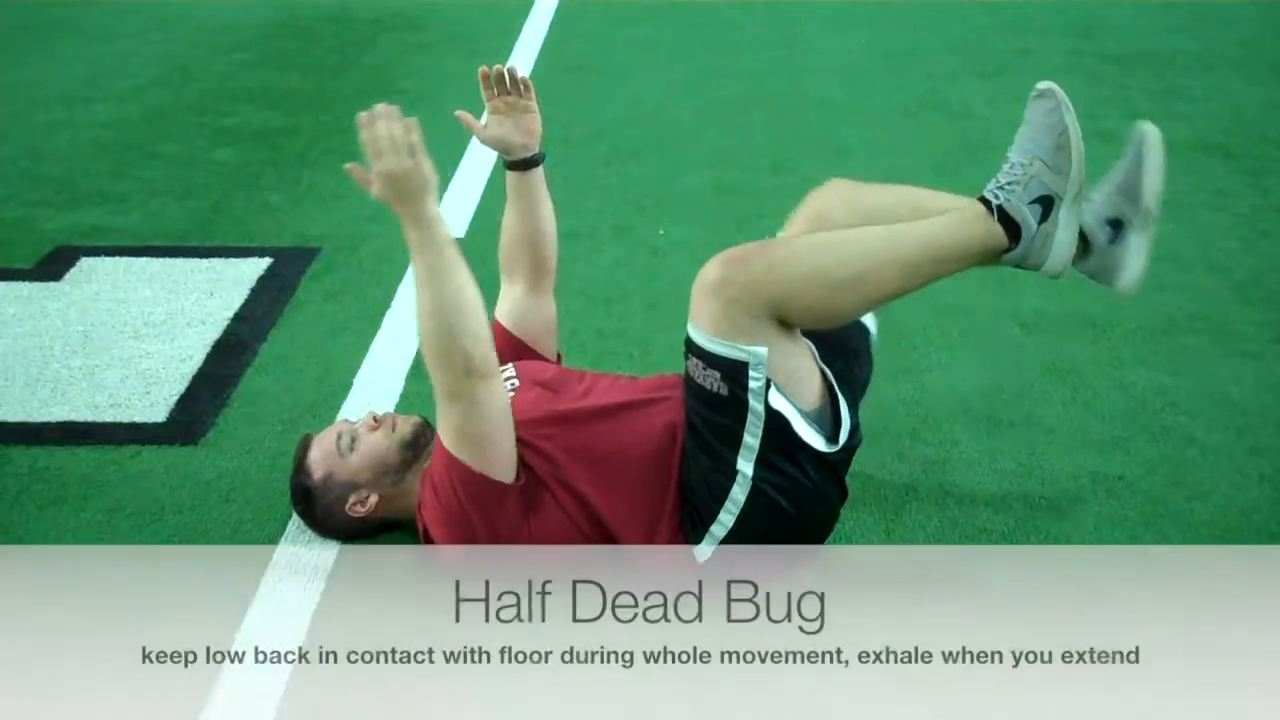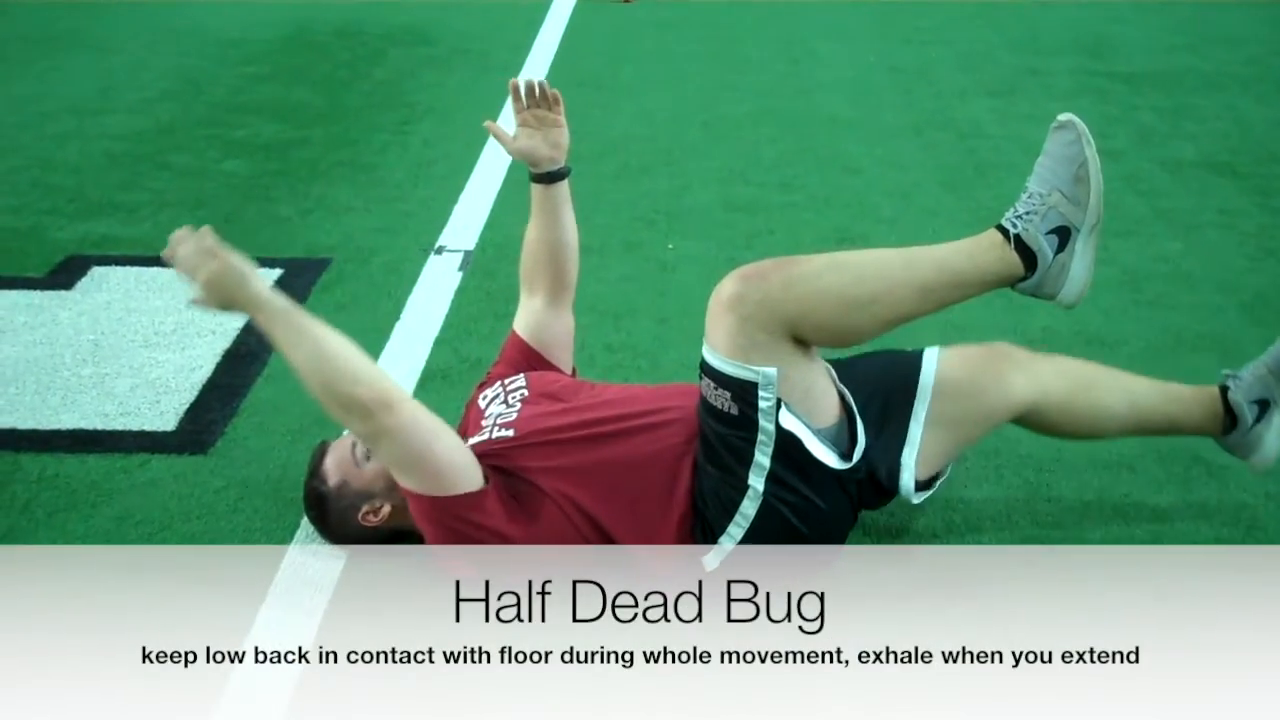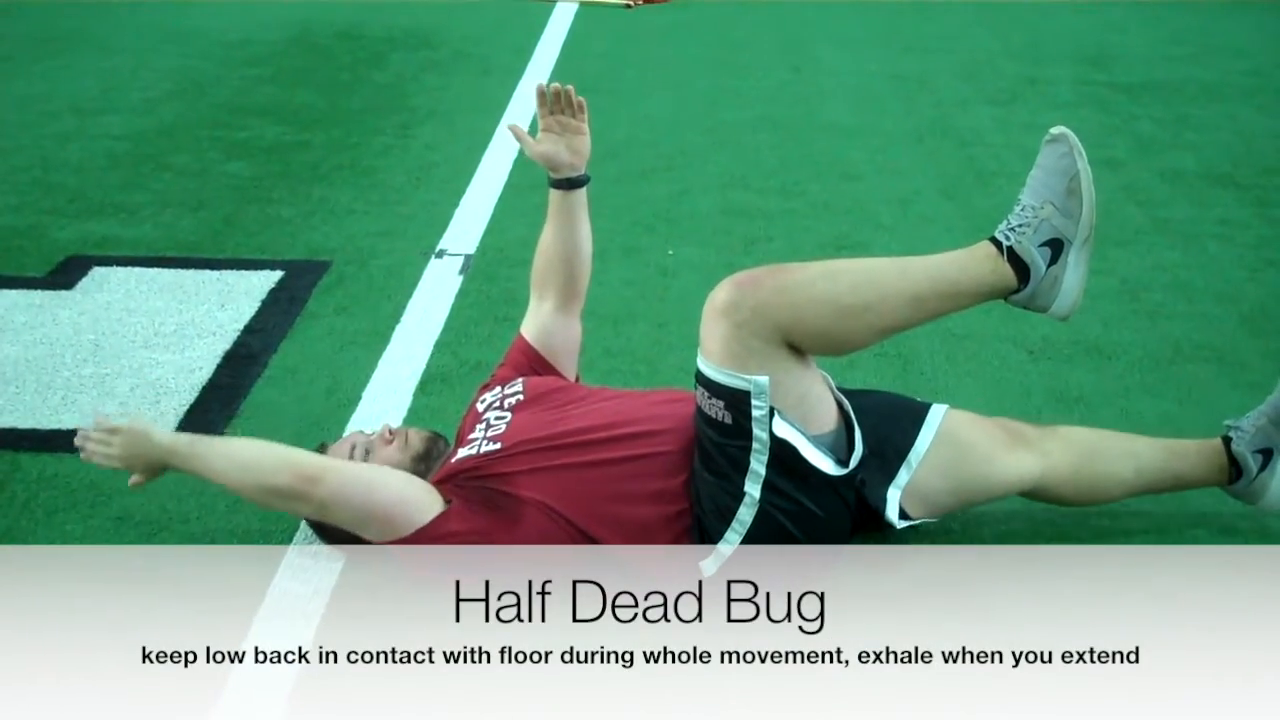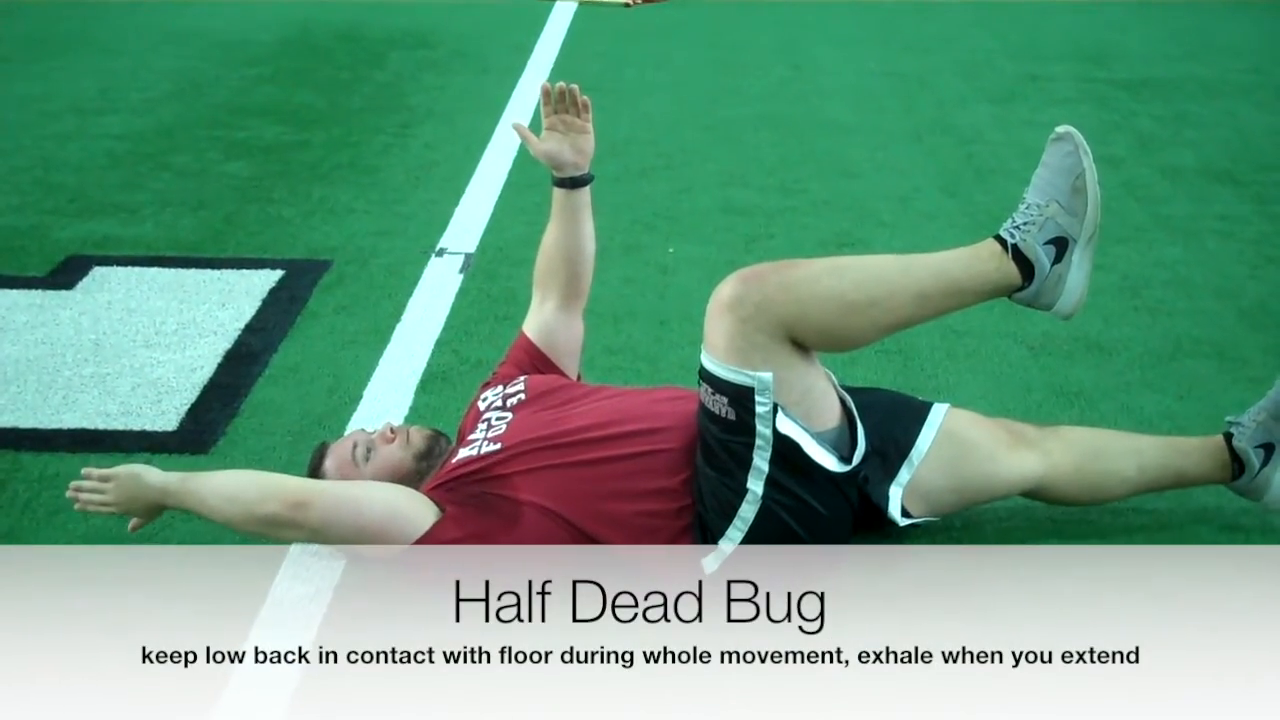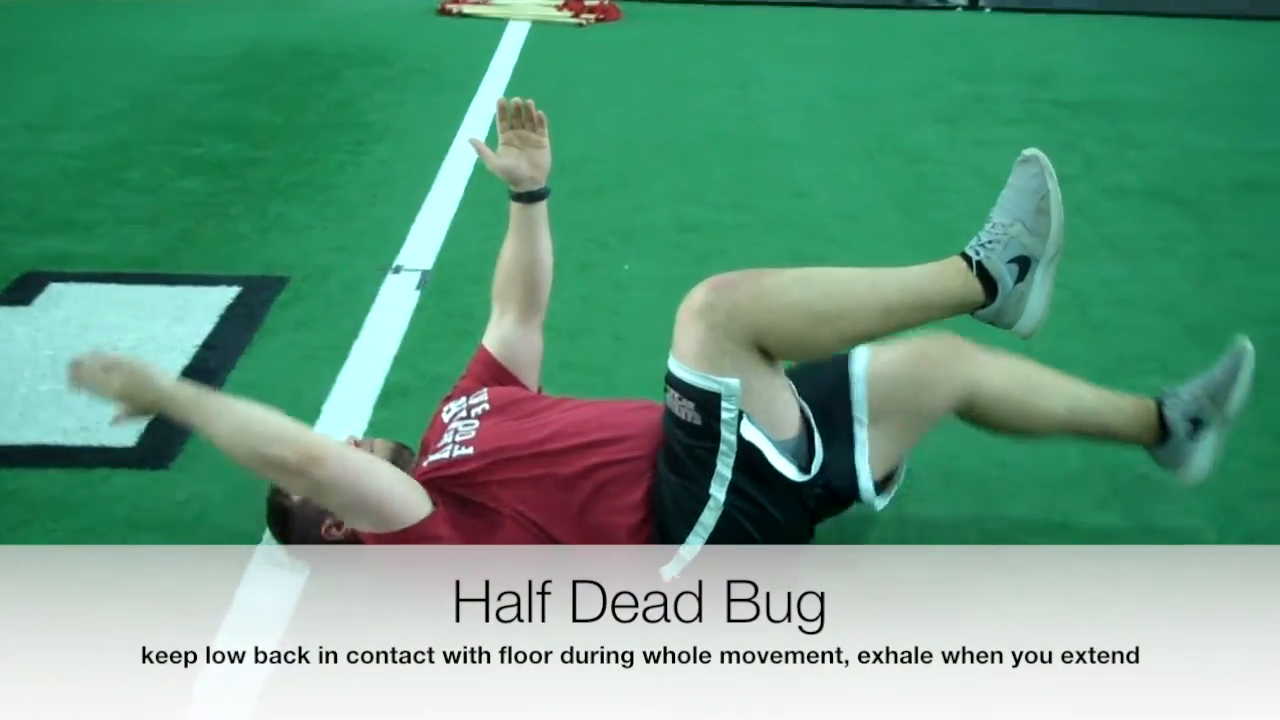
dt=0.7s
person 1, frame 1
left shoulder: (494, 386)
right shoulder: (462, 507)
left elbow: (530, 283)
right elbow: (465, 375)
left wrist: (521, 156)
right wrist: (420, 212)
left hip: (747, 431)
right hip: (748, 499)
left knee: (838, 206)
right knee: (732, 277)
left ankle: (1083, 236)
right ankle: (1013, 220)
person 1, frame 2
left shoulder: (501, 397)
right shoulder: (457, 515)
left elbow: (550, 291)
right elbow: (378, 403)
left wrist: (548, 172)
right wrist: (254, 294)
left hip: (771, 449)
right hip: (751, 513)
left knee: (1004, 373)
right knee: (751, 293)
right ankle: (1022, 250)
person 1, frame 3
left shoulder: (504, 399)
right shoulder: (445, 521)
left elbow: (558, 297)
right elbow: (304, 480)
left wrist: (567, 179)
right wrist: (173, 445)
left hip: (778, 457)
right hip: (744, 514)
left knee: (1020, 448)
right knee: (741, 301)
right ankle: (1016, 258)
person 1, frame 4
left shoulder: (509, 398)
right shoulder: (449, 517)
left elbow: (561, 295)
right elbow: (296, 506)
left wrist: (570, 175)
right wrist: (163, 483)
left hip: (778, 454)
right hip: (747, 511)
left knee: (1020, 449)
right knee: (748, 297)
right ankle: (1022, 258)
person 1, frame 5
left shoulder: (461, 415)
right shoulder: (412, 531)
left elbow: (519, 312)
right elbow: (309, 457)
left wrist: (529, 193)
right wrist: (172, 398)
left hip: (727, 463)
right hip: (706, 528)
left knee: (940, 368)
right knee: (718, 303)
left ankle: (1159, 424)
right ankle: (987, 276)
